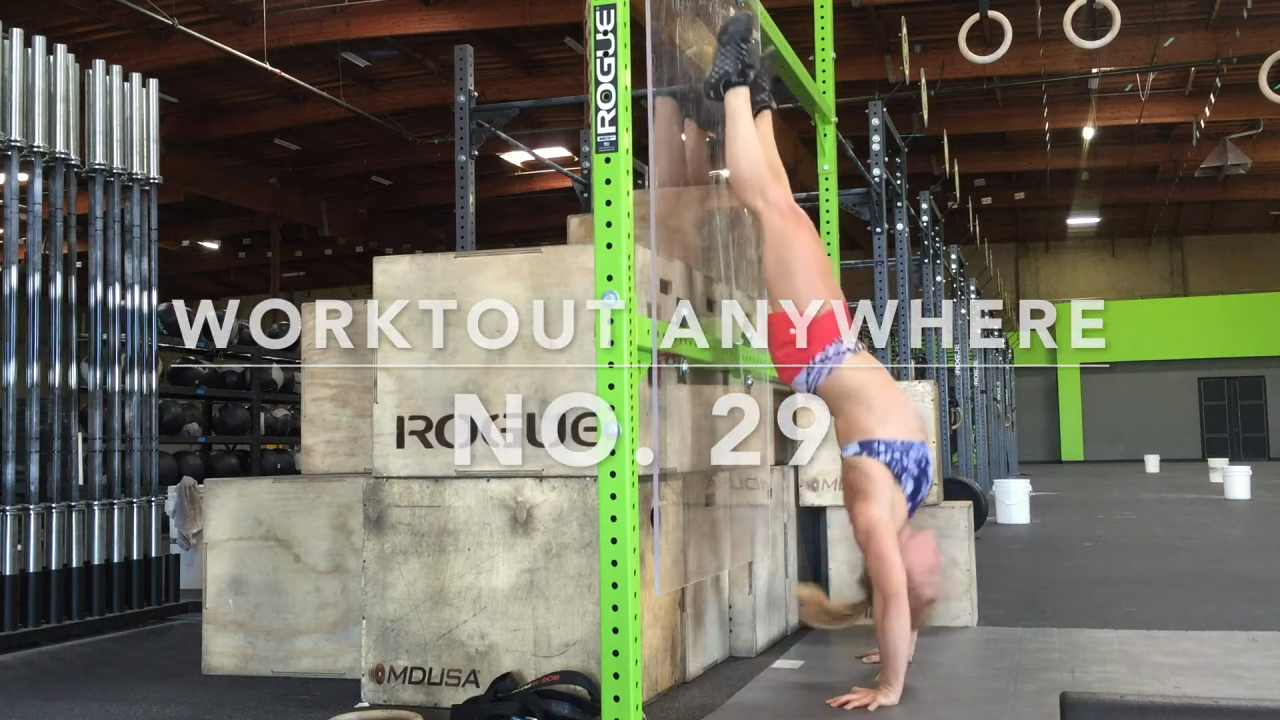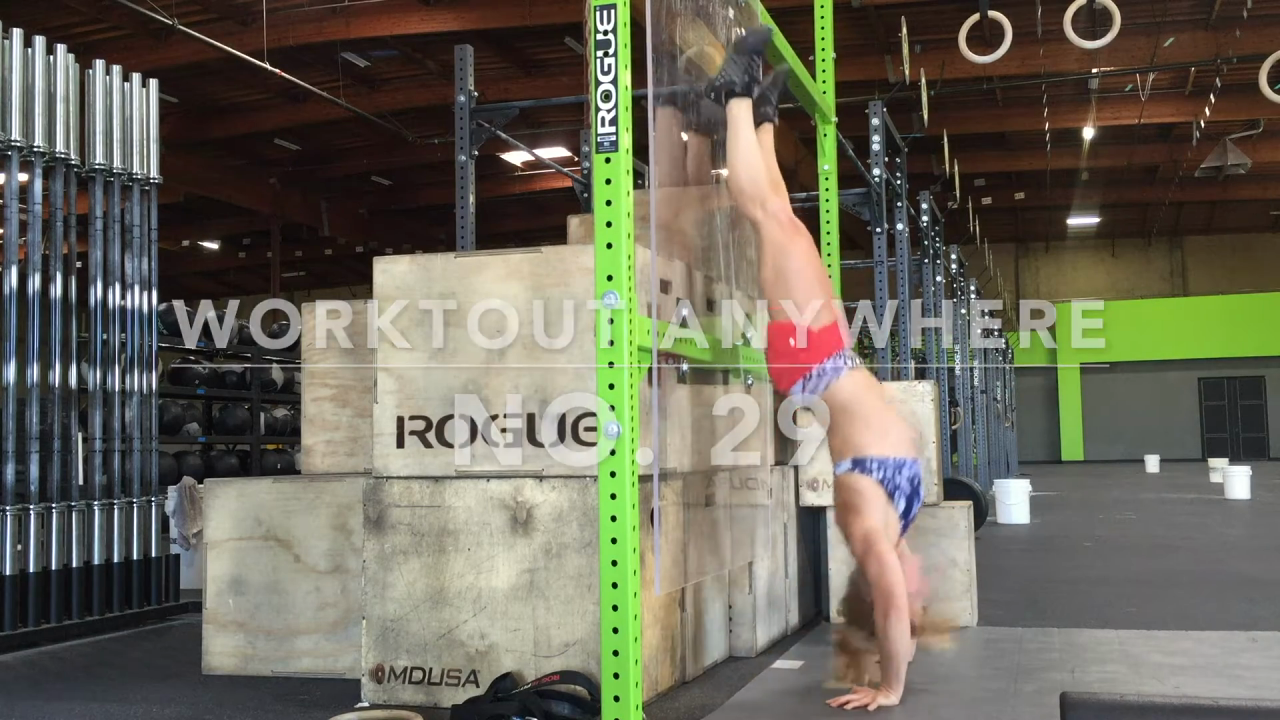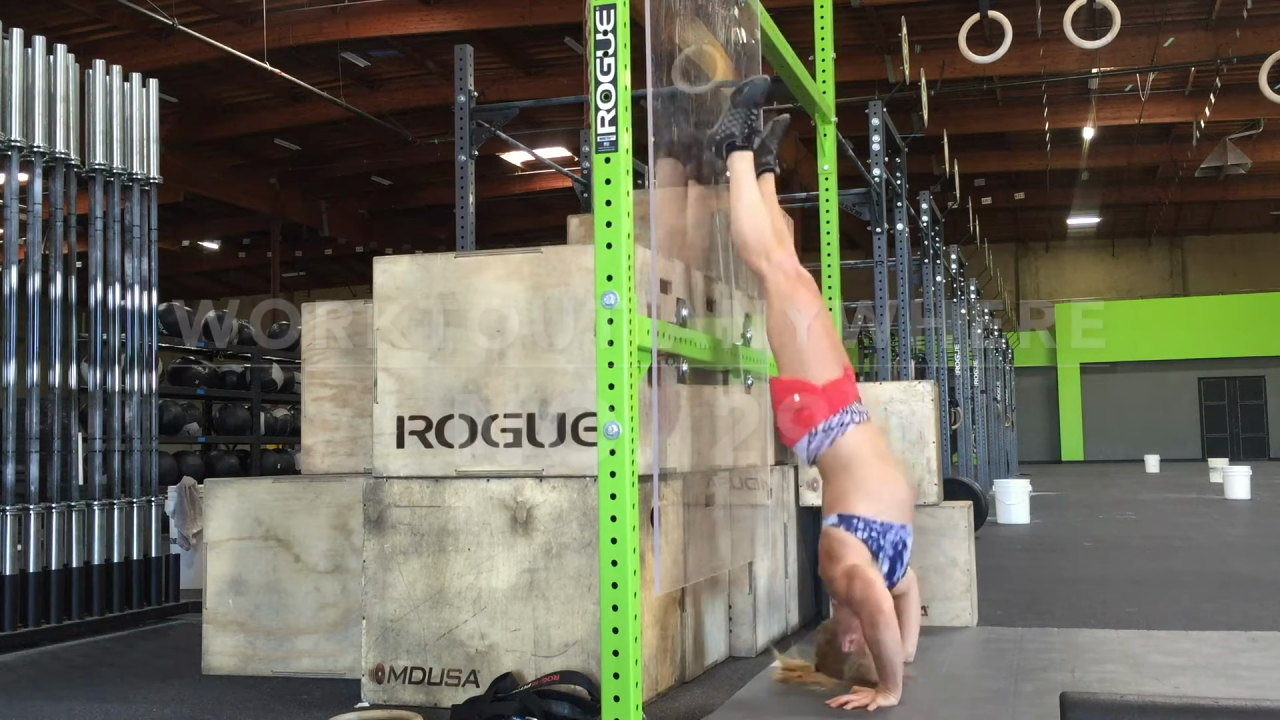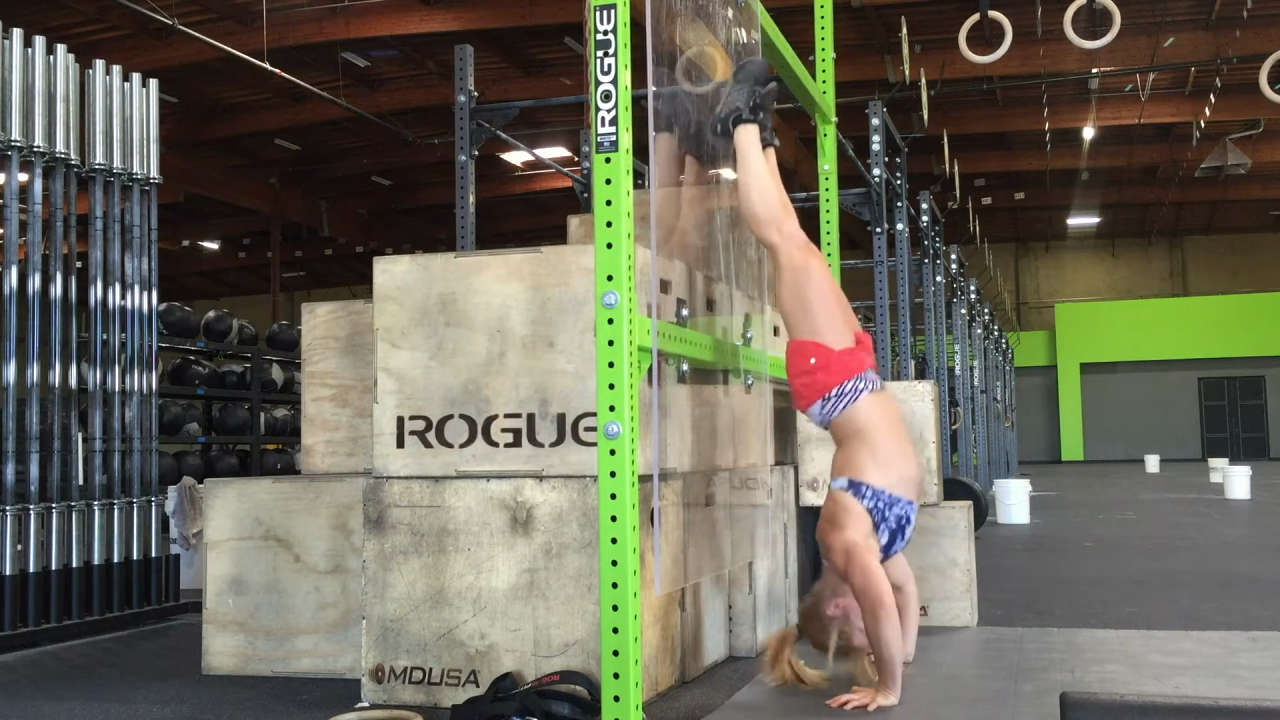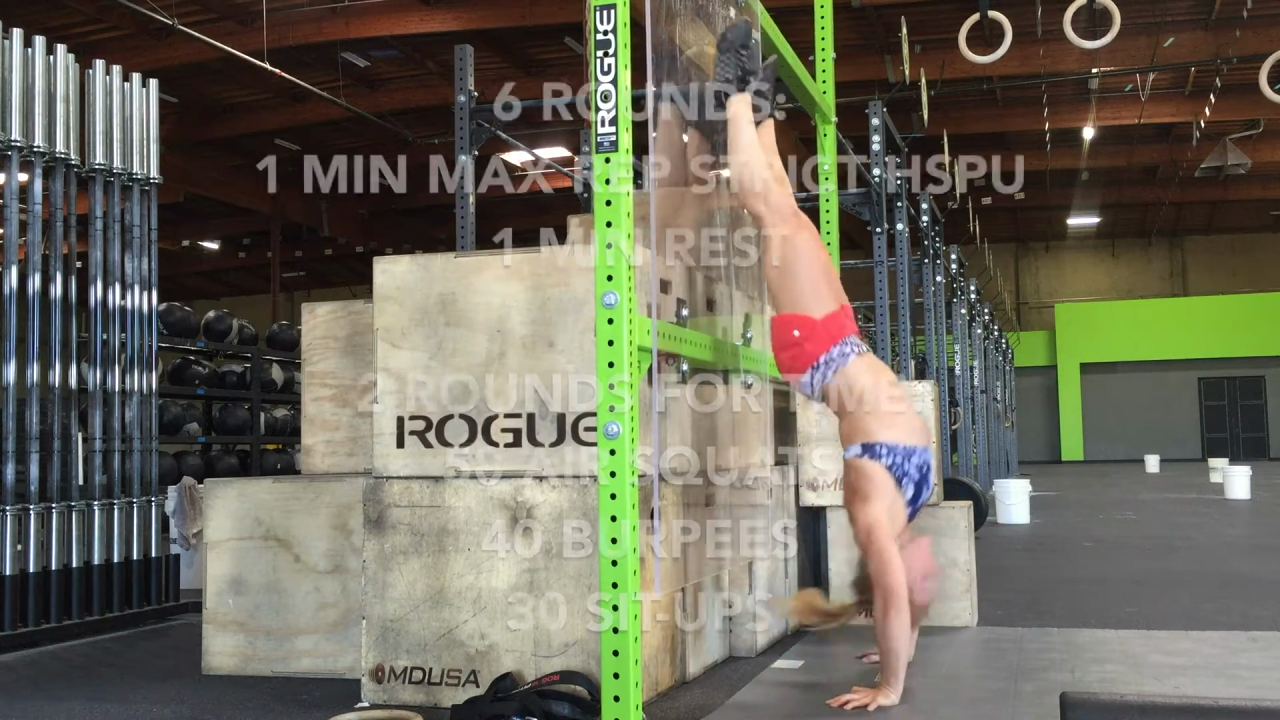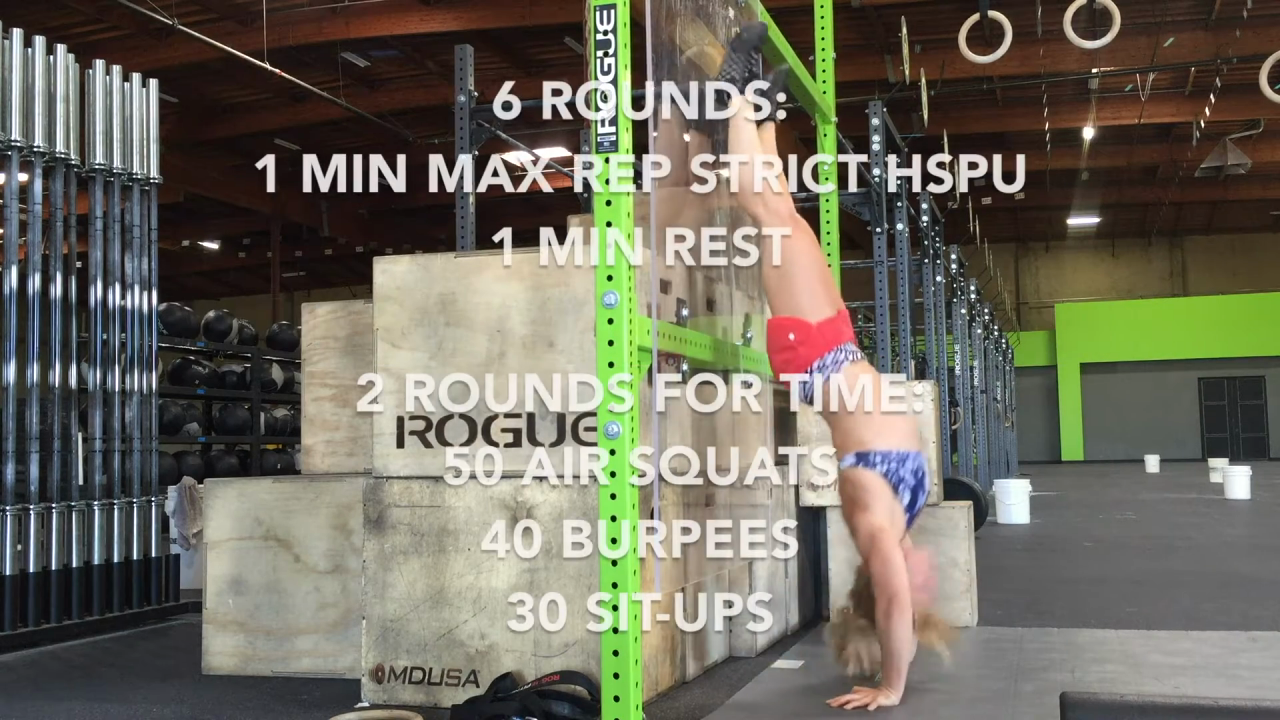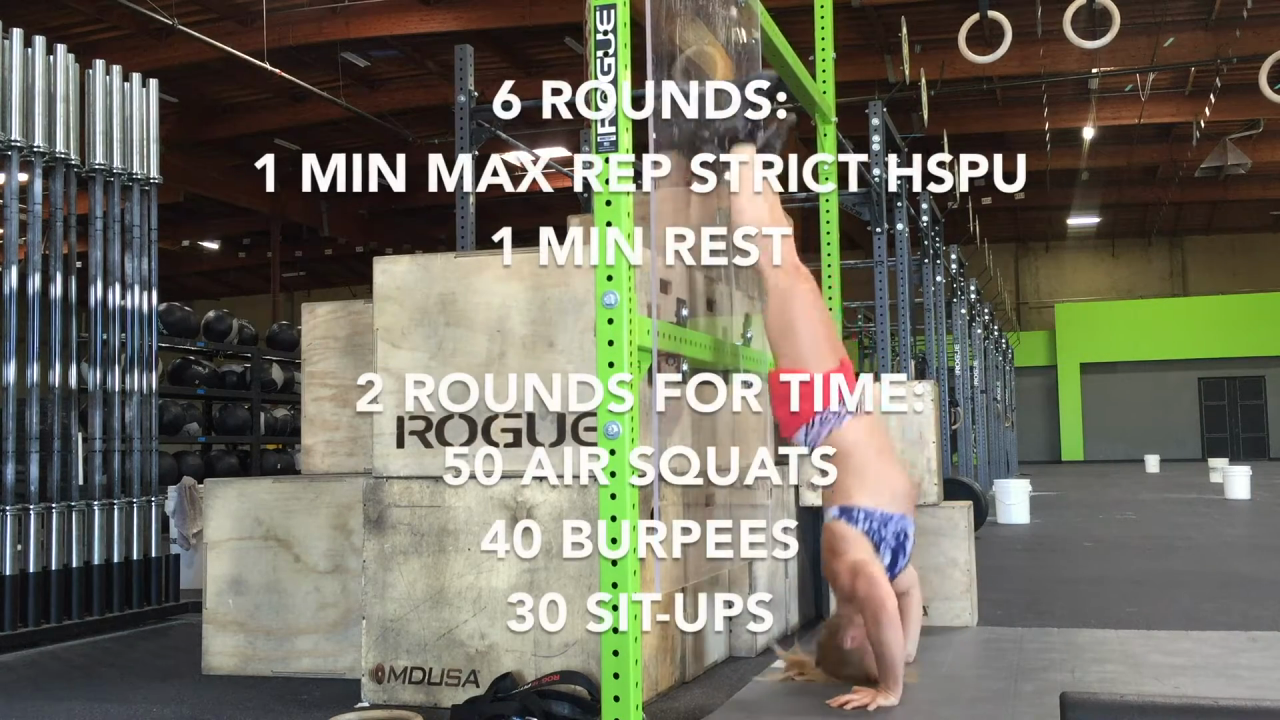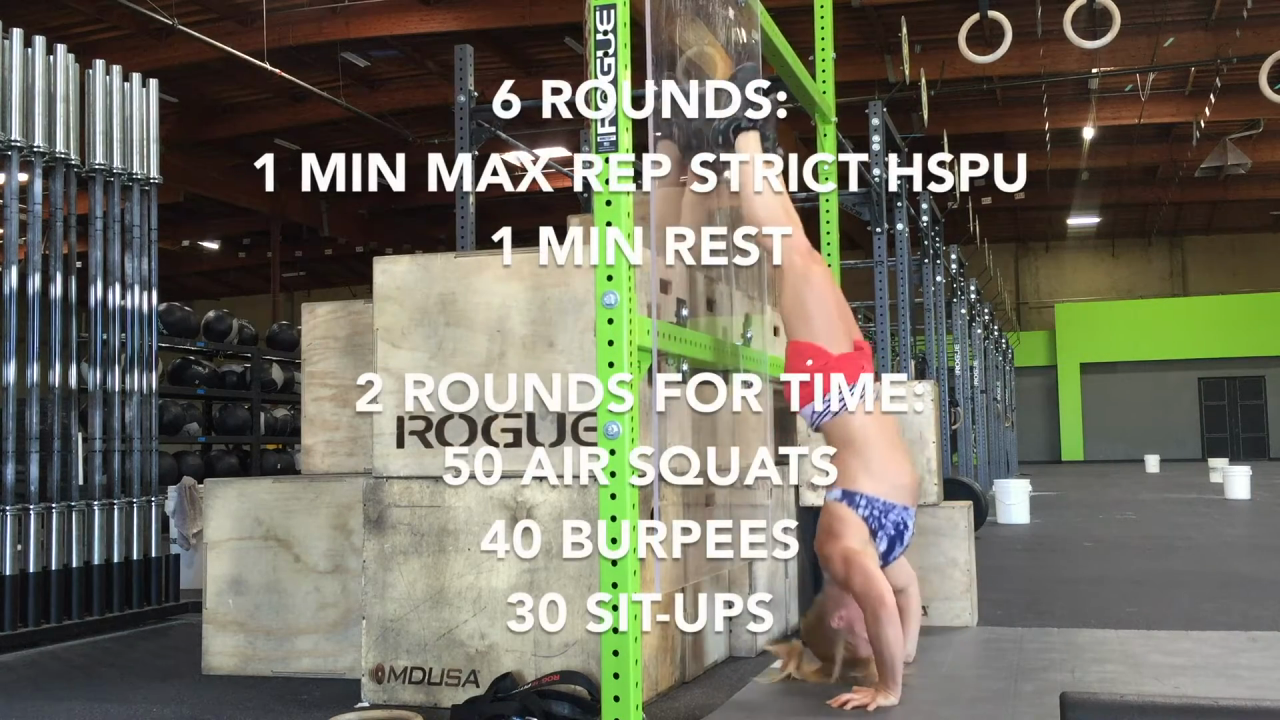
dt=0.2s
person 1, frame 1
left shoulder: (890, 502)
right shoulder: (876, 502)
right wrist: (889, 688)
left hip: (823, 343)
right hip: (813, 345)
left knee: (780, 208)
right knee: (773, 207)
left ankle: (754, 95)
right ankle: (738, 84)
person 1, frame 2
left shoulder: (877, 515)
right shoulder: (870, 515)
right wrist: (890, 689)
left hip: (822, 359)
right hip: (812, 358)
left knee: (778, 219)
right knee: (773, 217)
left ankle: (756, 107)
right ankle: (740, 95)
person 1, frame 3
right shoulder: (849, 563)
left wrist: (894, 677)
right wrist: (889, 688)
left hip: (830, 407)
right hip: (822, 408)
left knee: (784, 269)
right knee: (779, 270)
right ankle: (741, 148)
person 1, frame 4
right shoulder: (850, 532)
left wrist: (891, 680)
right wrist: (888, 686)
left hip: (844, 376)
right hip: (836, 376)
left knee: (789, 243)
right knee: (786, 242)
right ankle: (745, 121)
person 1, frame 5
left shoulder: (889, 505)
right shoulder: (878, 505)
right wrist: (890, 687)
left hip: (827, 344)
right hip: (818, 345)
left knee: (779, 213)
right knee: (772, 209)
left ankle: (754, 99)
right ankle: (742, 89)
person 1, frame 6
left shoulder: (882, 510)
right shoulder: (876, 511)
right wrist: (891, 687)
left hip: (824, 350)
right hip: (816, 353)
left knee: (779, 219)
right knee: (774, 217)
left ankle: (757, 108)
right ankle: (742, 97)
person 1, frame 7
right shoulder: (850, 558)
left wrist: (889, 683)
right wrist: (890, 682)
left hip: (827, 404)
right hip: (820, 405)
left knee: (781, 266)
right knee: (774, 266)
right ankle: (745, 147)
person 1, frame 8
right shoulder: (848, 544)
left wrist: (891, 680)
right wrist: (889, 685)
left hip: (838, 378)
right hip: (831, 379)
left knee: (794, 251)
right knee: (790, 249)
right ankle: (745, 131)
